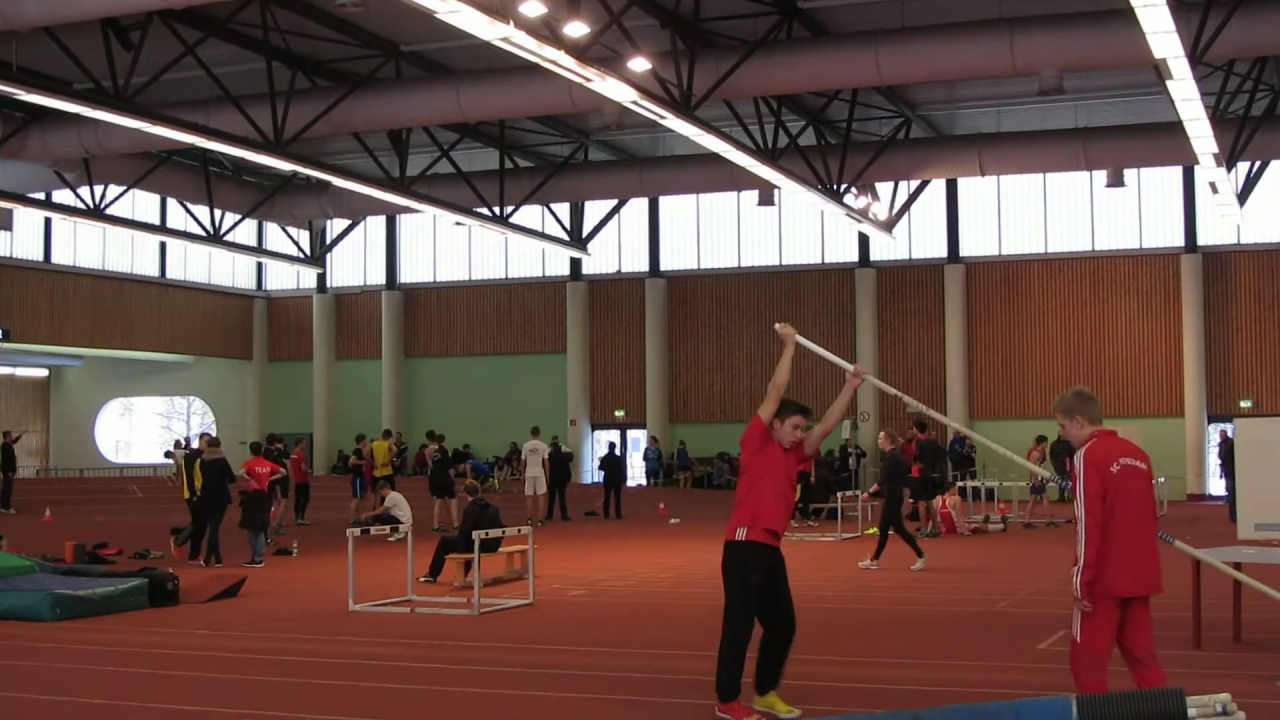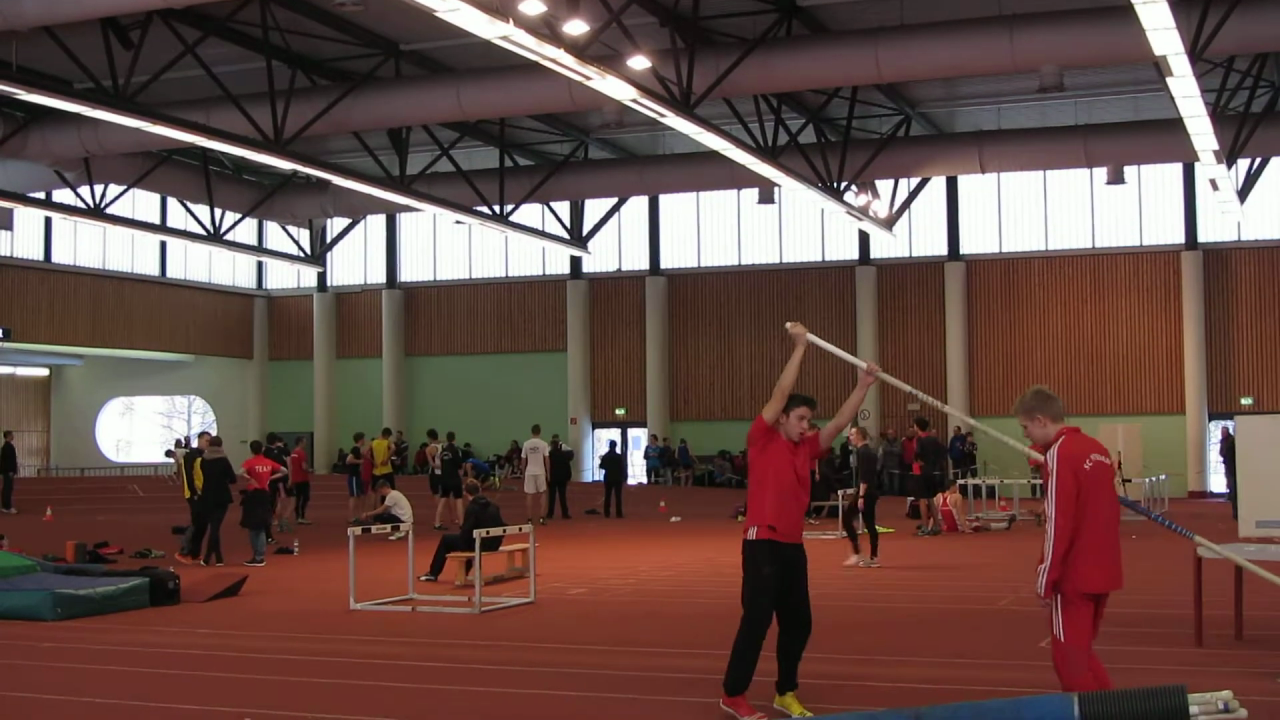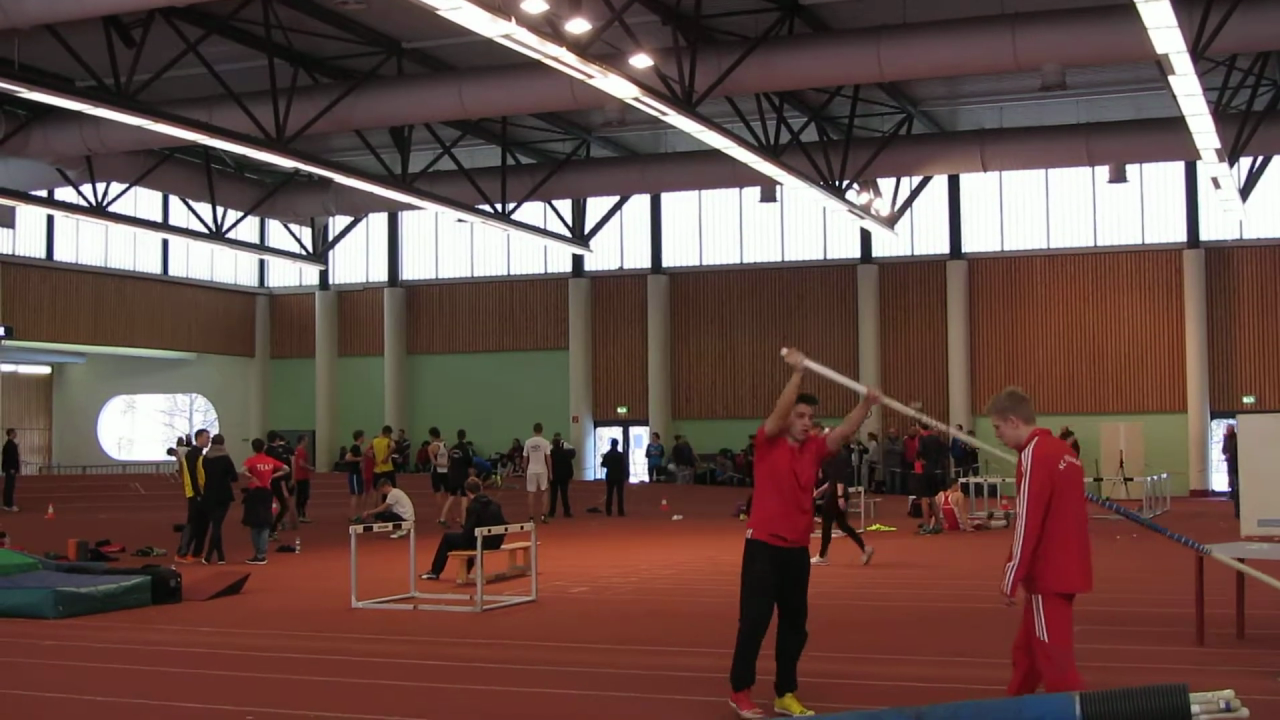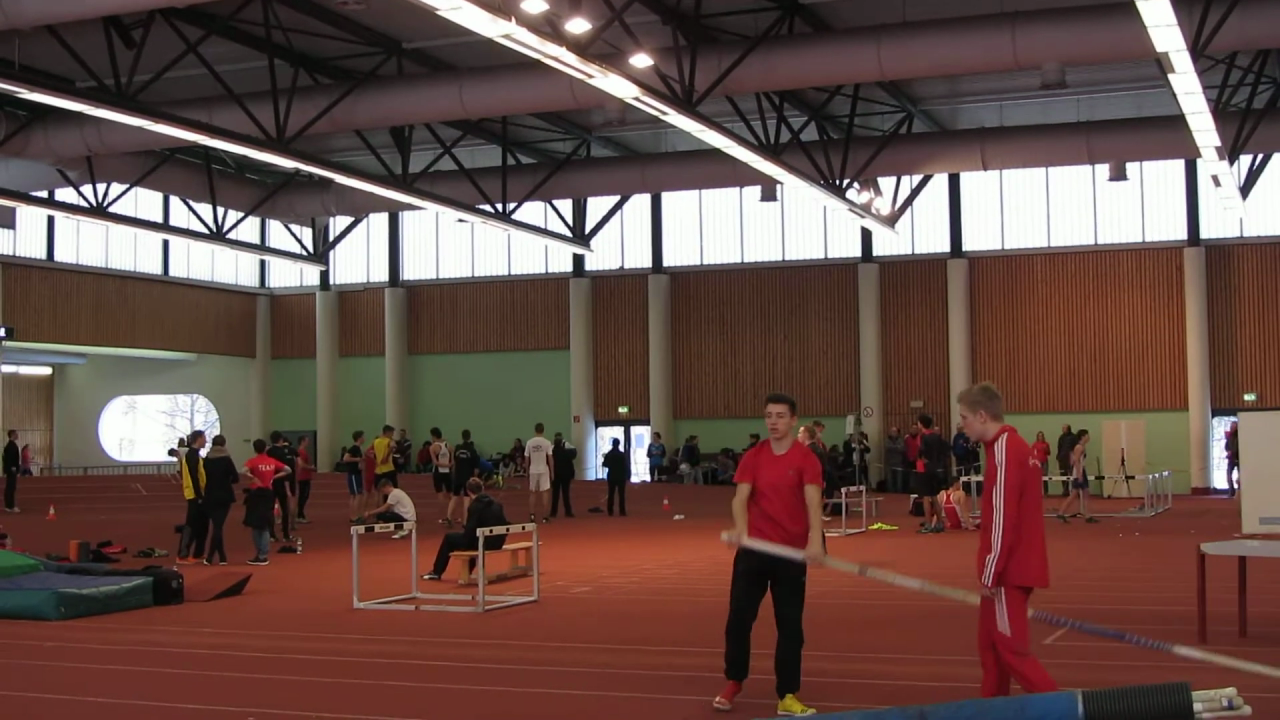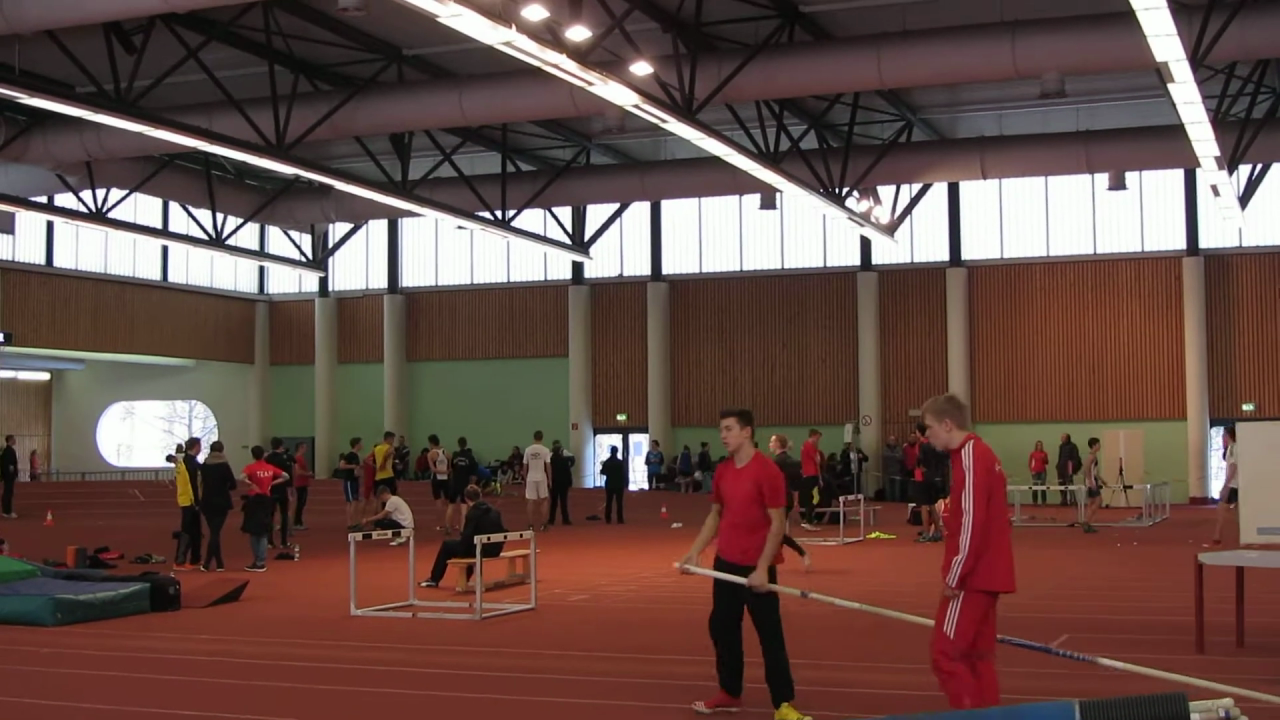
dt=0.3s
person 1, frame 1
left shoulder: (793, 454)
right shoulder: (755, 442)
left elbow: (826, 426)
right elbow: (773, 395)
left wrist: (850, 386)
right wrist: (789, 346)
left hip: (770, 548)
right hip: (744, 545)
left knee: (784, 623)
right knee: (739, 624)
person 1, frame 2
left shoulder: (806, 448)
right shoulder: (761, 440)
left elbow: (840, 422)
right elbow: (780, 394)
left wrist: (863, 385)
right wrist: (800, 346)
left hip: (792, 545)
right hip: (762, 543)
left knee: (798, 623)
right knee: (756, 621)
person 1, frame 3
left shoulder: (815, 447)
right shoulder: (767, 441)
left elbow: (843, 434)
right elbow: (777, 417)
left wrist: (866, 404)
right wrist: (796, 372)
left hip: (797, 547)
right hip: (762, 544)
left knee: (795, 623)
right knee: (754, 618)
right ankle: (740, 690)
person 1, frame 4
left shoulder: (806, 458)
right shoulder: (753, 457)
left elbow: (813, 503)
right elbow: (740, 499)
left wrist: (815, 540)
right wrist: (740, 530)
left hip: (790, 554)
right hip: (752, 550)
left knee: (790, 627)
right knee: (738, 619)
left ankle: (787, 694)
right ankle: (734, 681)
person 1, frame 5
left shoulder: (766, 471)
right shoulder: (722, 471)
left elbow: (778, 522)
left wrist: (763, 568)
right wrist: (695, 550)
left hip: (755, 567)
right hip: (725, 562)
left knee: (770, 634)
right knee: (721, 626)
right ankle: (730, 693)
person 2, frame 1
left shoulder: (1088, 455)
right shoulder: (1137, 454)
left elbow: (1089, 524)
right elbow: (1151, 516)
left wrist: (1082, 581)
left hip: (1104, 578)
right hip: (1140, 574)
left knee: (1088, 660)
right knee: (1142, 655)
person 2, frame 2
left shoulder: (1059, 453)
right shoulder: (1098, 449)
left elbow: (1058, 522)
left wrist: (1046, 579)
left hip: (1074, 575)
right hip: (1102, 570)
left knee: (1070, 657)
right knee: (1080, 651)
person 2, frame 3
left shoulder: (1034, 454)
right shoulder: (1062, 450)
left elbow: (1028, 522)
left wrist: (1011, 578)
left hip: (1048, 572)
right hip: (1066, 567)
left knee: (1053, 657)
right knee: (1026, 649)
person 2, frame 4
left shoulder: (1003, 449)
right shoulder: (1017, 446)
left elbow: (1003, 517)
left wrist: (989, 572)
left hip: (1010, 569)
right hip: (1019, 566)
left knee: (1013, 651)
right knee: (992, 646)
person 2, frame 5
left shoulder: (969, 456)
right shoulder: (980, 455)
left elbow: (971, 522)
left wrist: (954, 575)
right wrist: (954, 570)
left hip: (972, 575)
right hip: (986, 572)
left knee: (945, 653)
right knee: (977, 654)
